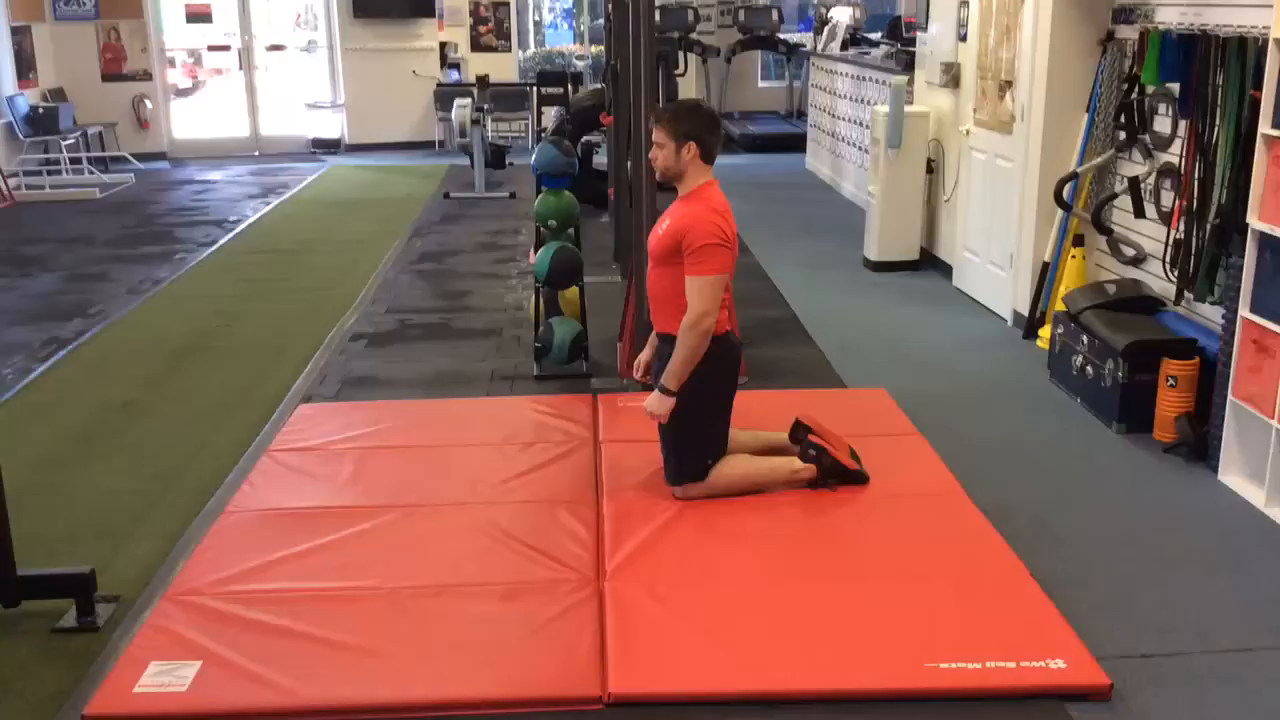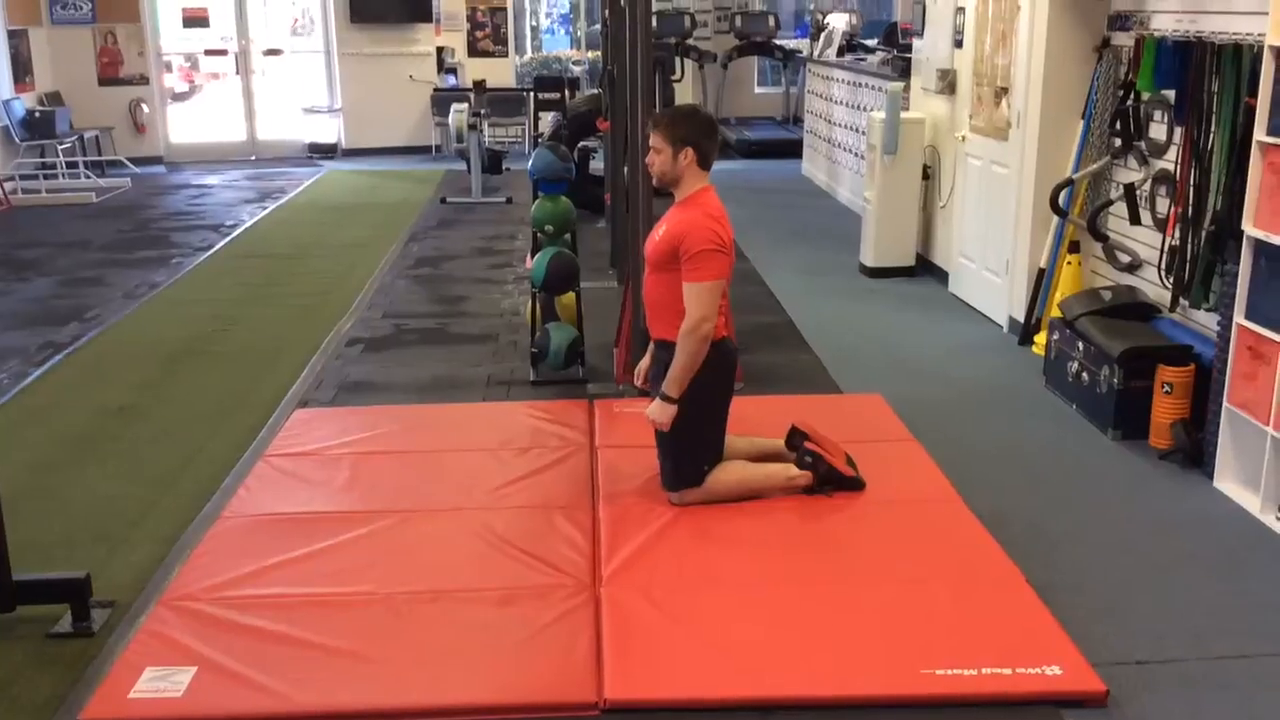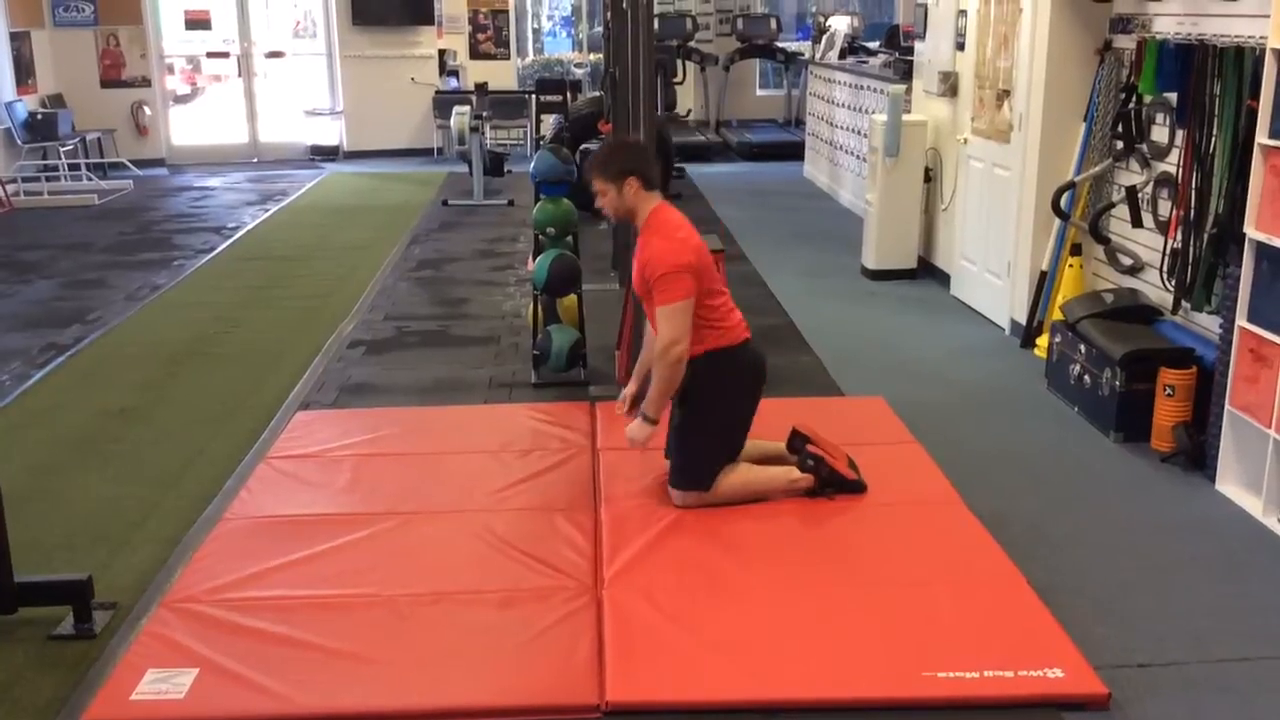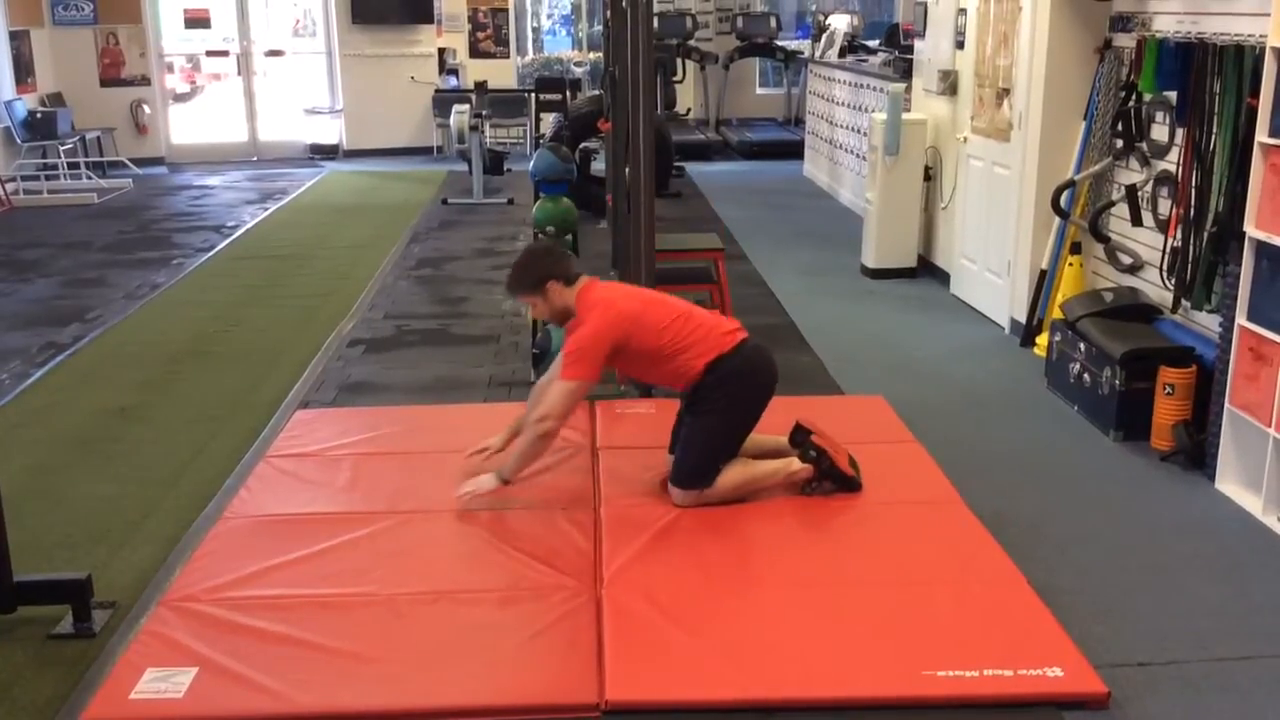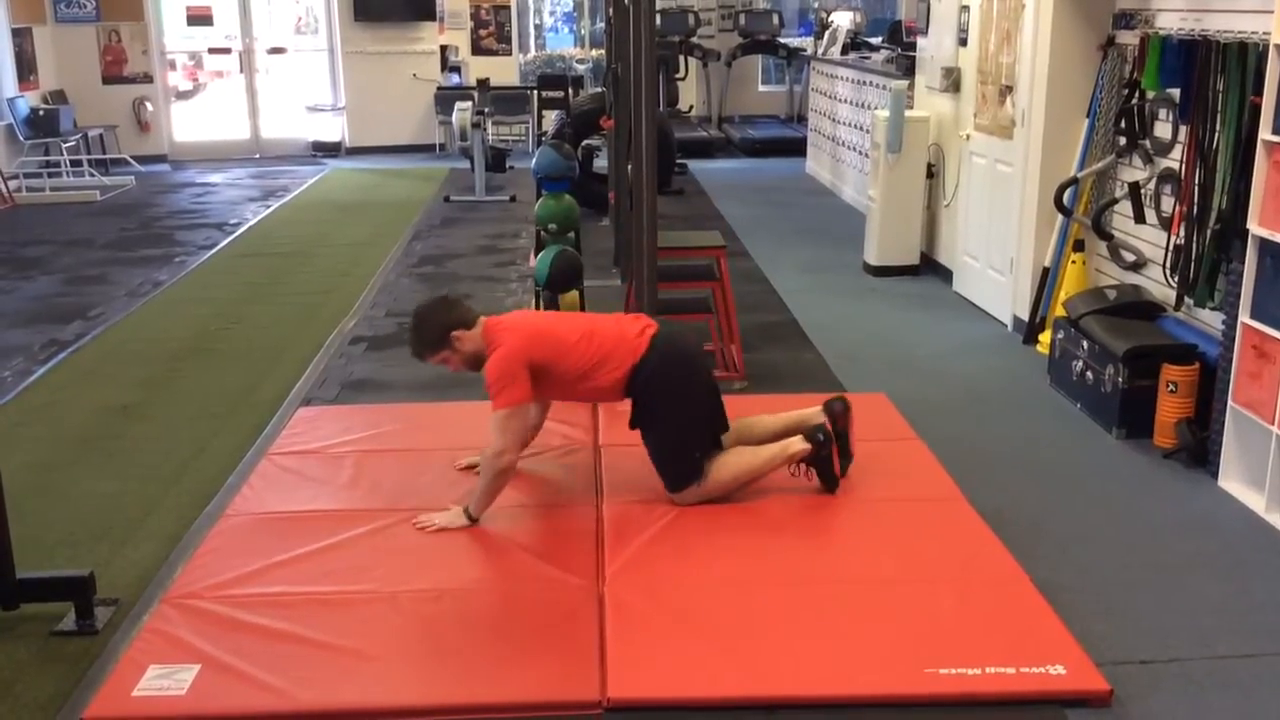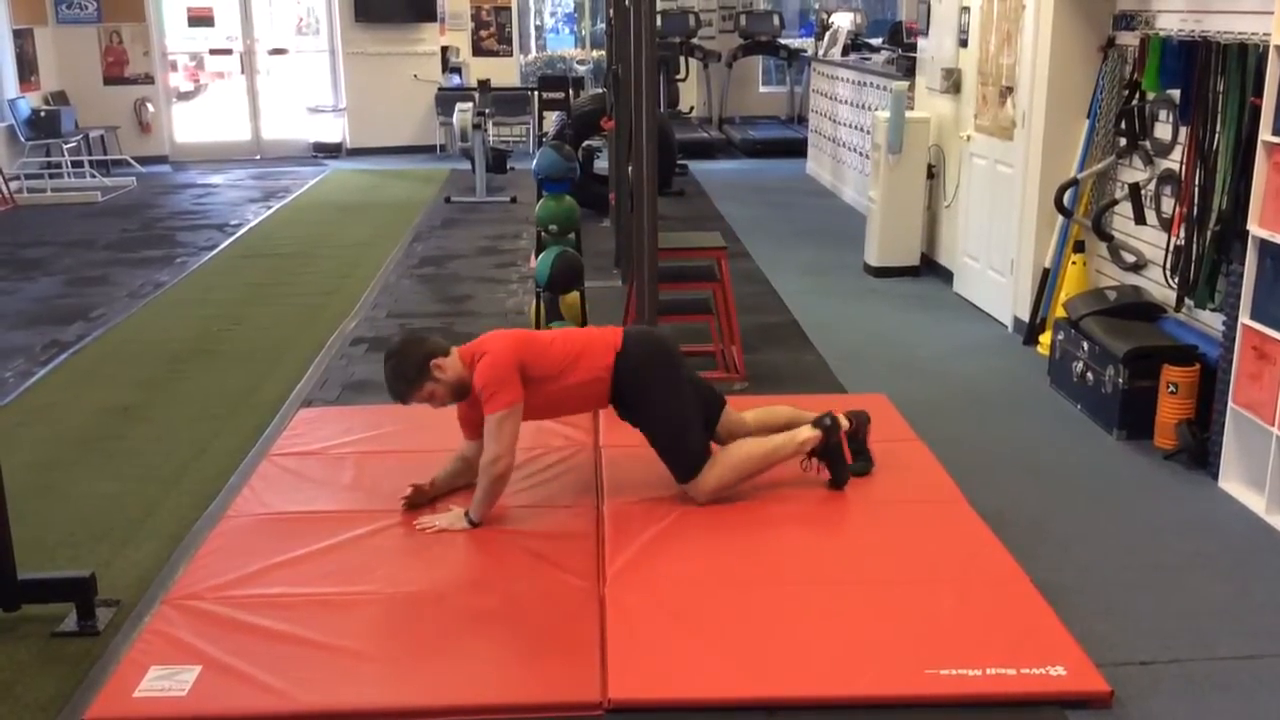
dt=0.5s
person 1, frame 1
left shoulder: (704, 219)
right shoulder: (690, 203)
left elbow: (702, 318)
left wrist: (666, 389)
right wrist: (654, 346)
left hip: (699, 357)
right hip: (681, 348)
left knee: (688, 482)
left ankle: (810, 466)
right ankle: (797, 441)
person 1, frame 2
left shoulder: (700, 224)
right shoulder: (687, 208)
left elbow: (700, 324)
left wrist: (668, 397)
right wrist: (653, 354)
left hip: (695, 364)
right hip: (677, 354)
left knee: (683, 488)
right knee: (698, 450)
left ankle: (806, 472)
right ankle: (792, 447)
person 1, frame 3
left shoulder: (665, 246)
right shoulder: (658, 228)
left elbow: (673, 346)
right elbow: (658, 323)
left wrist: (648, 417)
right wrist: (637, 382)
left hip: (724, 368)
right hip: (716, 361)
left knee: (687, 491)
right knee: (682, 461)
left ankle: (809, 476)
right ankle: (793, 452)
person 1, frame 4
left shoulder: (595, 324)
right shoulder: (594, 302)
left elbow: (548, 421)
right elbow: (551, 382)
left wrist: (500, 478)
right wrist: (506, 437)
left hip: (736, 374)
right hip: (728, 364)
left knee: (686, 491)
right knee: (685, 458)
left ankle: (806, 466)
right ankle: (795, 445)
person 1, frame 5
left shoulder: (502, 358)
right shoulder: (510, 330)
left elbow: (503, 456)
right elbow: (538, 405)
left wrist: (468, 513)
right wrist: (496, 458)
left hip: (658, 371)
right hip: (661, 350)
left knee: (689, 488)
right knee: (720, 442)
left ankle: (803, 446)
right ankle: (823, 416)
person 1, frame 6
left shoulder: (492, 365)
right shoulder: (472, 386)
left elbow: (498, 462)
right elbow: (471, 458)
left wrist: (471, 517)
right wrist: (432, 488)
left hip: (635, 362)
right hip: (628, 361)
left knee: (702, 482)
right knee: (733, 426)
left ankle: (816, 435)
right ankle: (843, 423)
